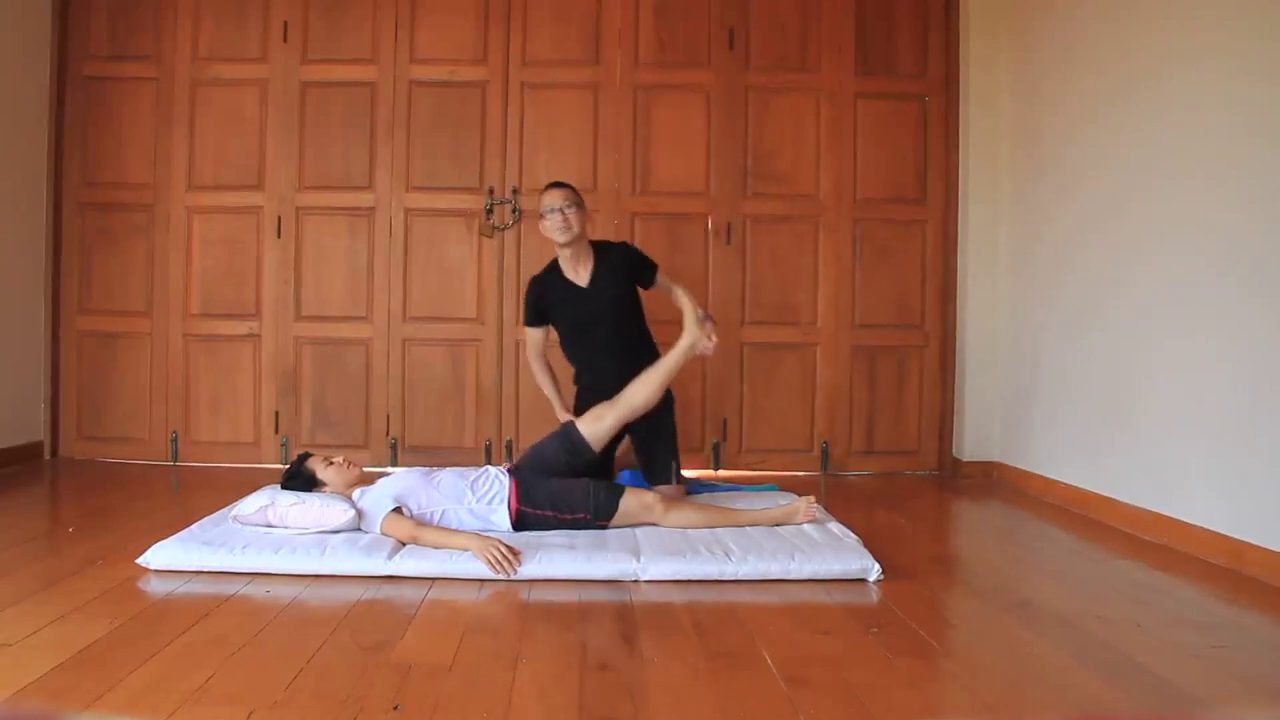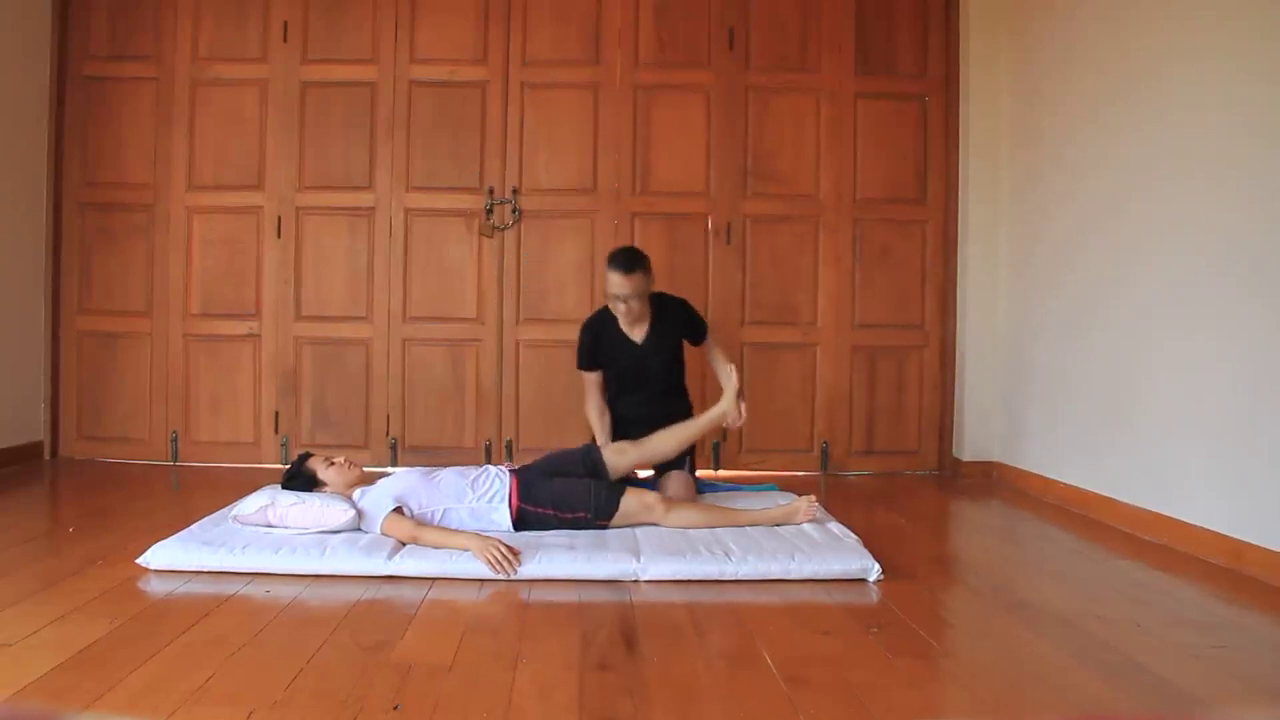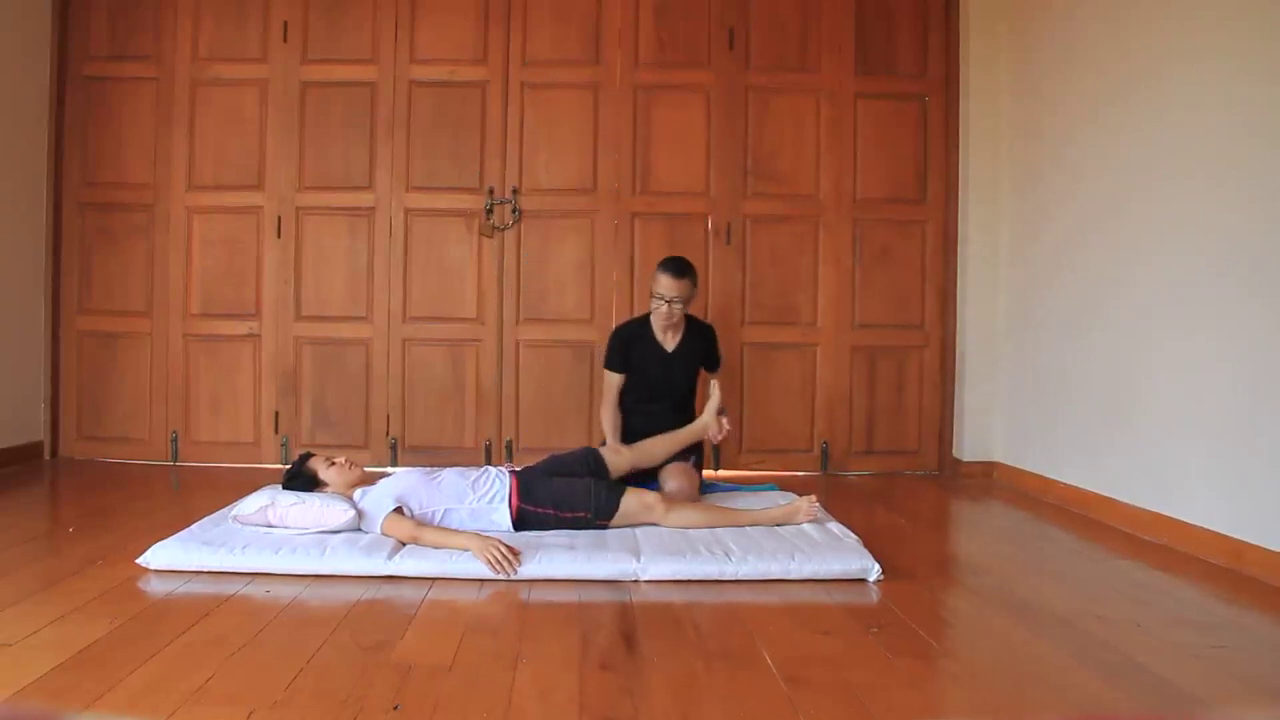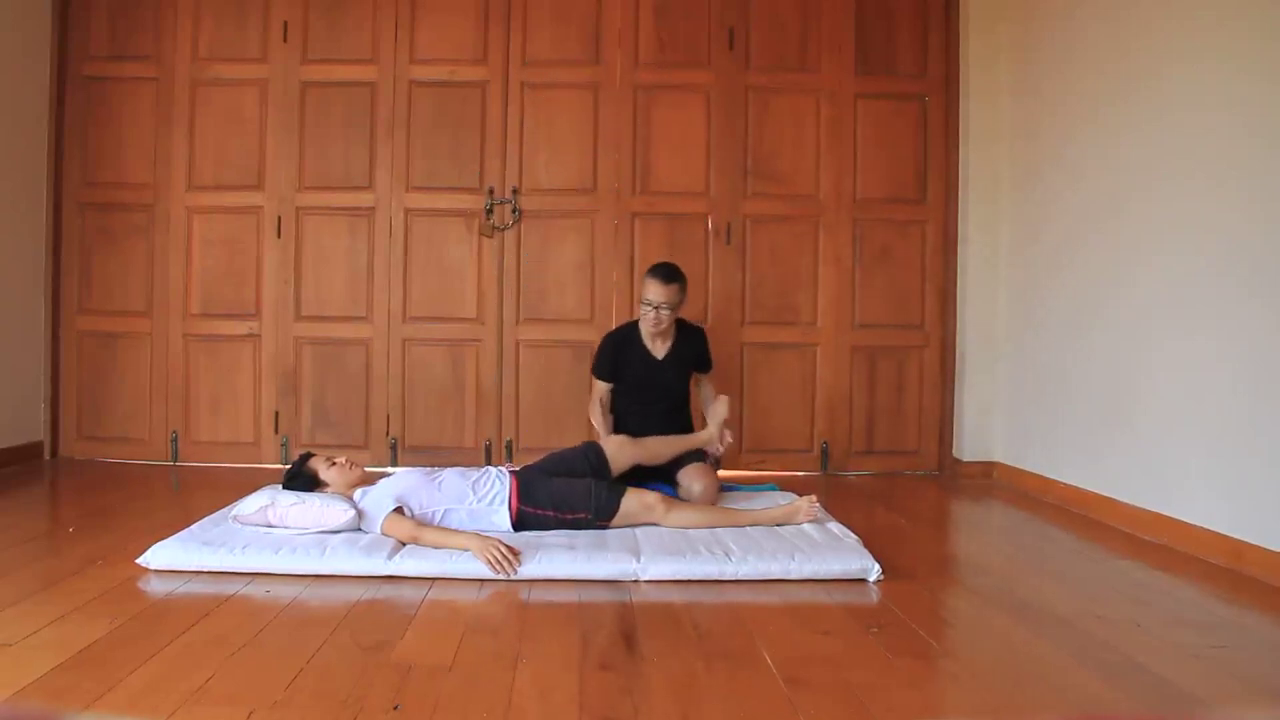
dt=0.4s
person 1, frame 1
left shoulder: (382, 484)
right shoulder: (369, 507)
right elbow: (414, 532)
right wrist: (473, 540)
left hip: (514, 479)
right hip: (517, 509)
left knee: (611, 412)
right knee: (652, 505)
left ankle: (687, 343)
right ankle: (773, 516)
person 1, frame 2
left shoulder: (381, 483)
right shoulder: (369, 507)
right elbow: (414, 532)
right wrist: (473, 539)
left hip: (515, 479)
right hip: (516, 508)
left knee: (628, 452)
right knee: (652, 505)
left ankle: (720, 410)
right ankle: (774, 517)
person 1, frame 3
left shoulder: (382, 482)
right shoulder: (369, 507)
right elbow: (414, 532)
right wrist: (474, 541)
left hip: (515, 479)
right hip: (518, 508)
left knee: (622, 452)
right knee: (651, 506)
left ankle: (703, 425)
right ankle: (773, 517)
person 1, frame 4
left shoulder: (383, 481)
right shoulder: (370, 507)
right elbow: (413, 533)
right wrist: (474, 539)
left hip: (515, 479)
right hip: (519, 508)
left knee: (622, 444)
right knee: (652, 506)
left ankle: (703, 437)
right ankle: (773, 517)
person 2, frame 1
left shoulder: (621, 257)
right shoulder: (542, 287)
left elbow: (671, 287)
right elbow: (535, 355)
left wrist: (701, 320)
right wrist: (560, 409)
right hip: (593, 397)
left knee: (669, 497)
left ankle: (638, 464)
right ankle: (618, 465)
person 2, frame 2
left shoulder: (676, 312)
right shoulder: (594, 330)
left elbow: (710, 348)
right elbow: (594, 396)
left hip: (672, 418)
right hip: (621, 422)
left knee: (678, 496)
left ankle: (658, 482)
person 2, frame 3
left shoulder: (703, 336)
right shoulder: (626, 335)
left elbow: (714, 381)
right elbow: (610, 399)
left wrist: (717, 416)
right hip: (630, 436)
left knee: (678, 490)
left ankle: (658, 480)
right ankle: (642, 481)
person 2, frame 4
left shoulder: (694, 339)
right shoulder: (616, 342)
left elbow: (704, 383)
right elbow: (598, 401)
left knee: (704, 492)
left ankle: (666, 484)
right ankle: (644, 485)
